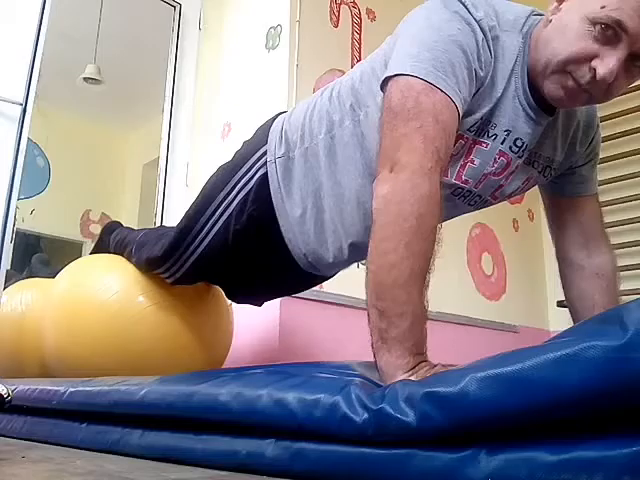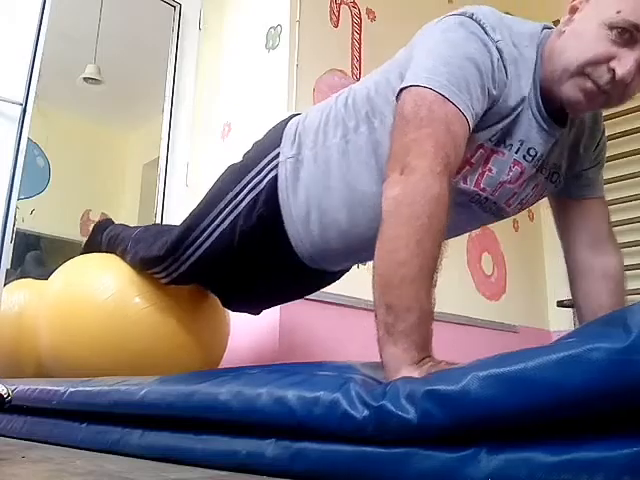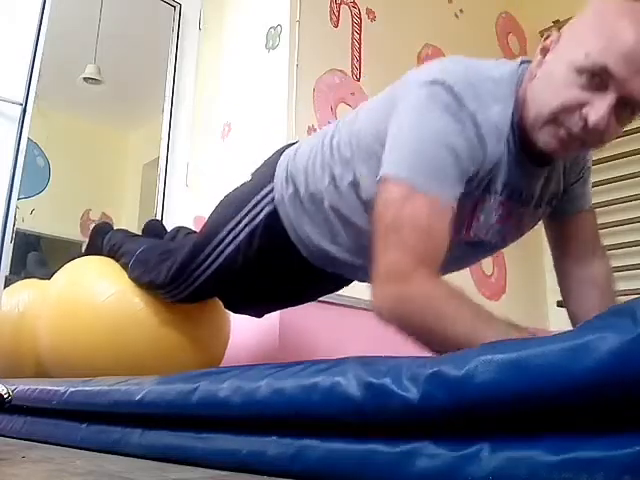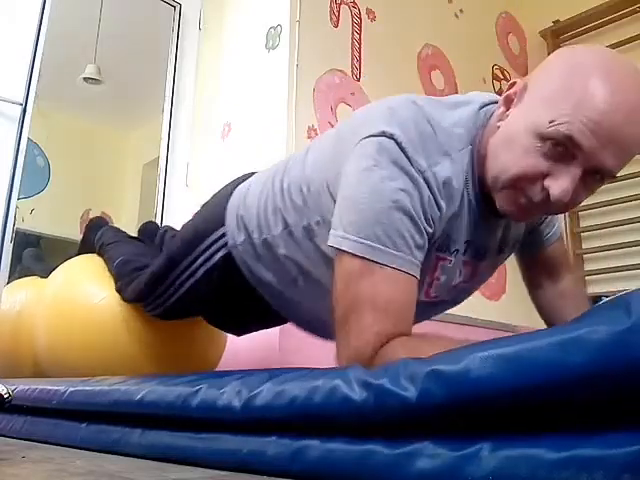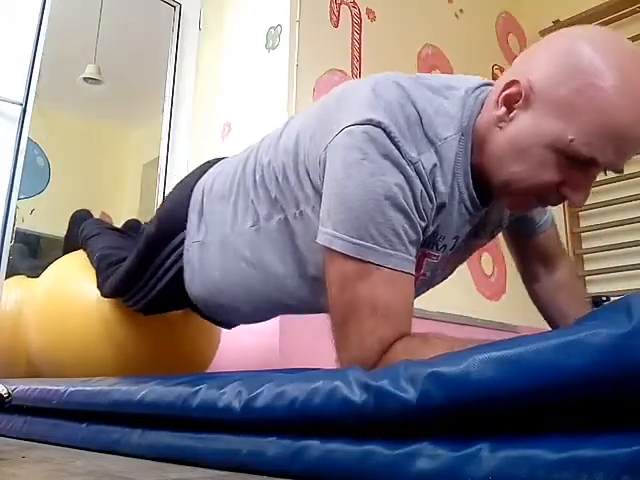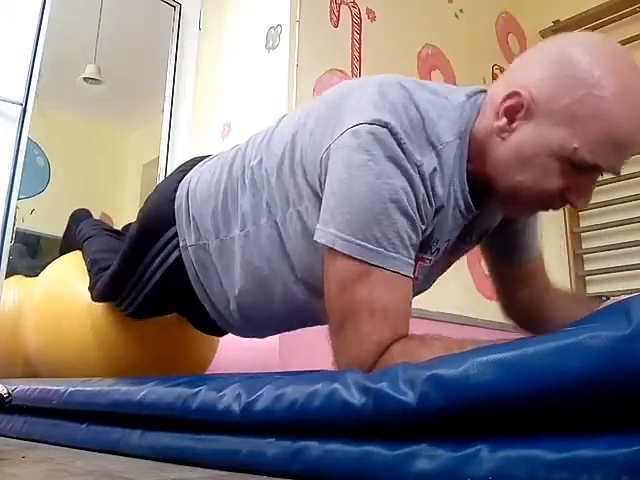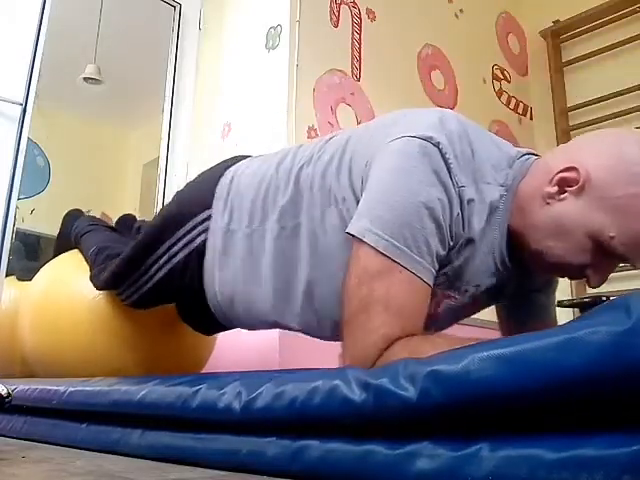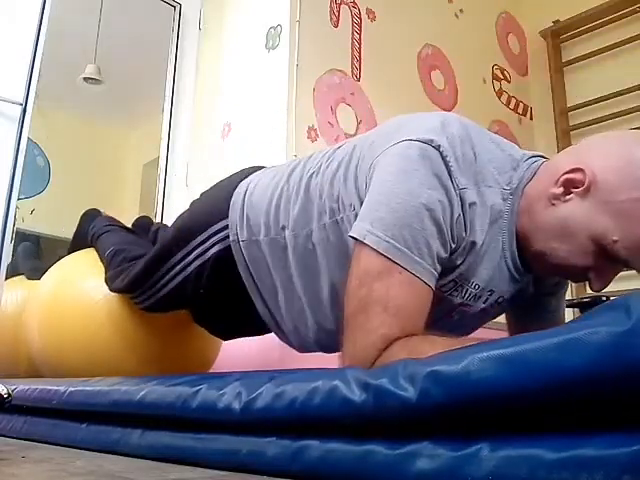
dt=0.3s
person 1, frame 1
left shoulder: (577, 127)
left elbow: (586, 250)
right elbow: (405, 176)
right wrist: (404, 364)
right hip: (282, 177)
left knee: (240, 287)
right knee: (176, 262)
left ankle: (133, 242)
right ankle: (120, 241)
person 1, frame 2
left shoulder: (585, 130)
left elbow: (595, 255)
right elbow: (413, 181)
right wrist: (408, 360)
right hip: (288, 183)
left knee: (235, 293)
right knee: (173, 263)
left ankle: (128, 239)
right ankle: (112, 238)
person 1, frame 3
left shoulder: (567, 147)
right shoulder: (450, 104)
left elbow: (584, 262)
right elbow: (401, 290)
left hip: (337, 259)
right hip: (291, 208)
left knee: (239, 299)
right knee: (170, 277)
left ankle: (170, 236)
right ankle: (113, 241)
person 1, frame 4
left shoulder: (540, 176)
right shoulder: (402, 154)
left elbow: (555, 278)
right elbow: (367, 358)
right hip: (245, 240)
left knee: (223, 319)
right knee: (148, 290)
left ankle: (162, 239)
right ankle: (105, 239)
person 1, frame 5
left shoulder: (513, 149)
right shoulder: (385, 140)
left elbow: (547, 266)
right elbow: (371, 359)
right hip: (206, 226)
right knee: (127, 288)
left ankle: (134, 236)
right ankle: (93, 233)
person 1, frame 6
left shoulder: (509, 160)
right shoulder: (387, 140)
left elbow: (528, 301)
right elbow: (368, 362)
right hip: (195, 226)
left knee: (201, 322)
right knee: (120, 293)
left ankle: (108, 234)
right ankle: (87, 231)
person 1, frame 7
left shoulder: (534, 240)
right shoulder: (434, 159)
right elbow: (370, 360)
right hip: (222, 219)
left knee: (193, 316)
right knee: (123, 279)
left ankle: (131, 233)
right ankle: (84, 232)
person 1, frame 8
left shoulder: (548, 241)
right shoulder: (437, 165)
right elbow: (370, 359)
left hip: (287, 250)
right hip: (242, 230)
left knee: (204, 319)
right knee: (138, 281)
left ankle: (152, 235)
right ankle: (101, 232)
